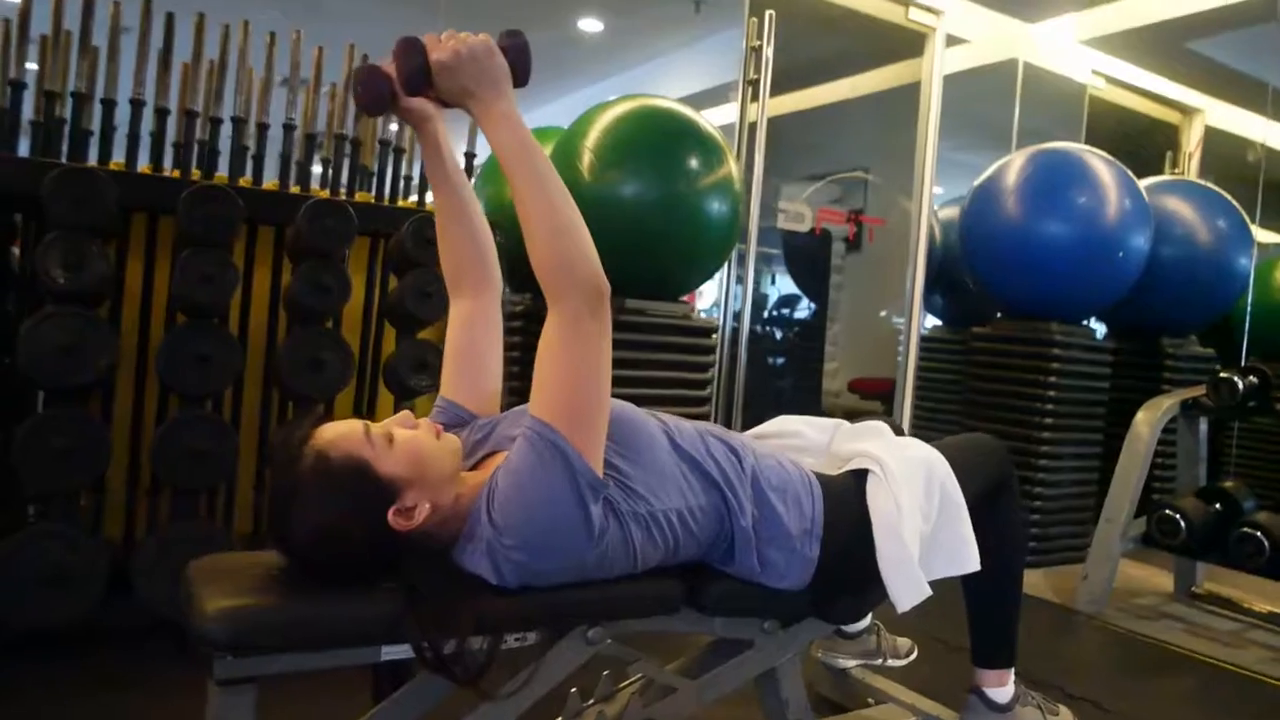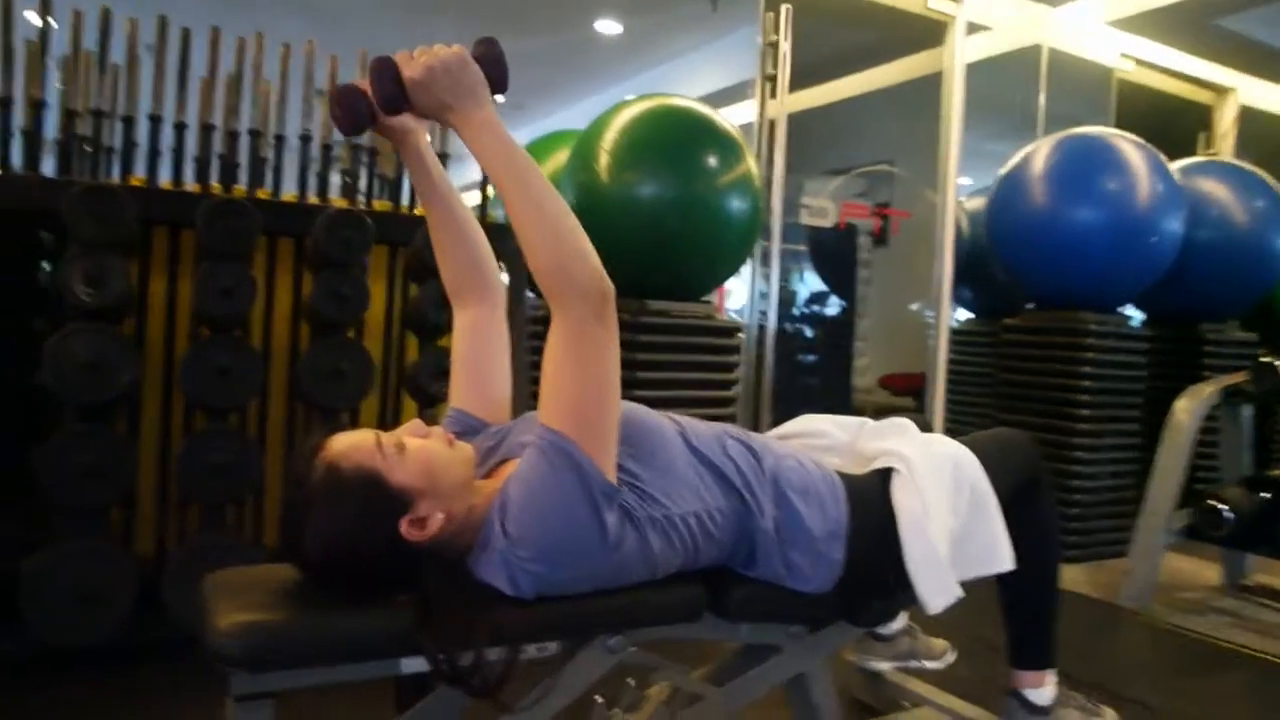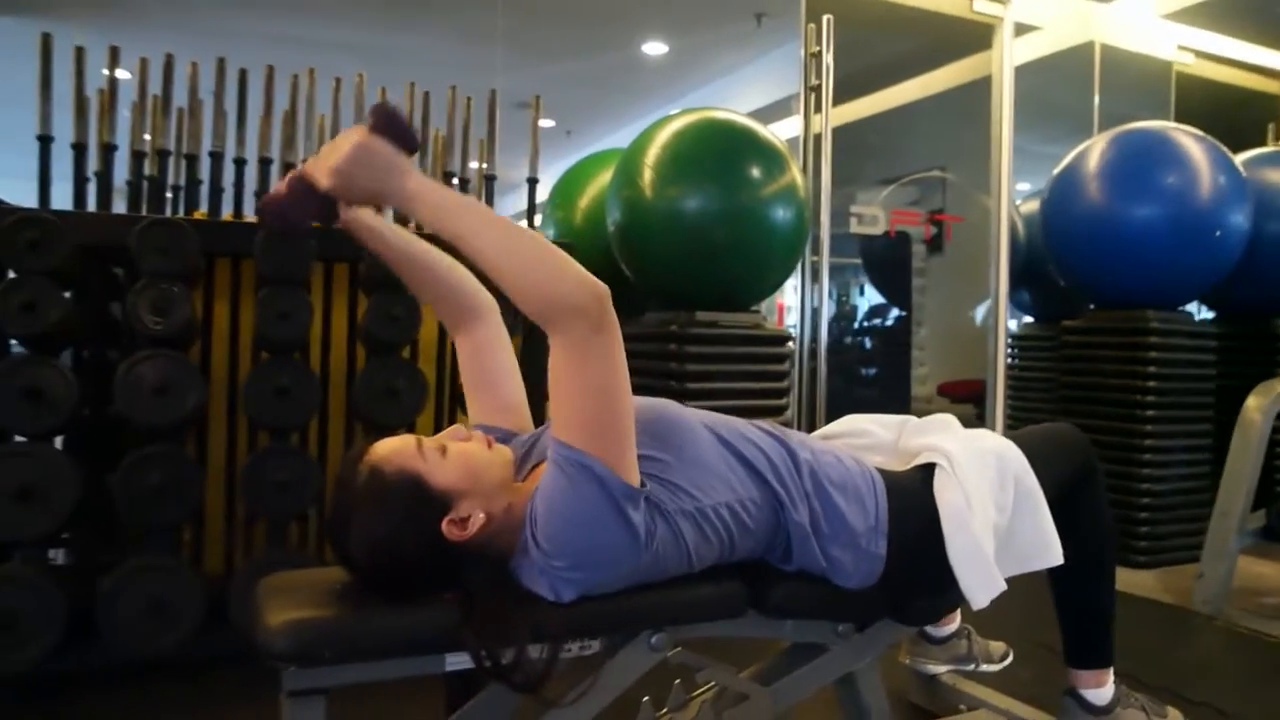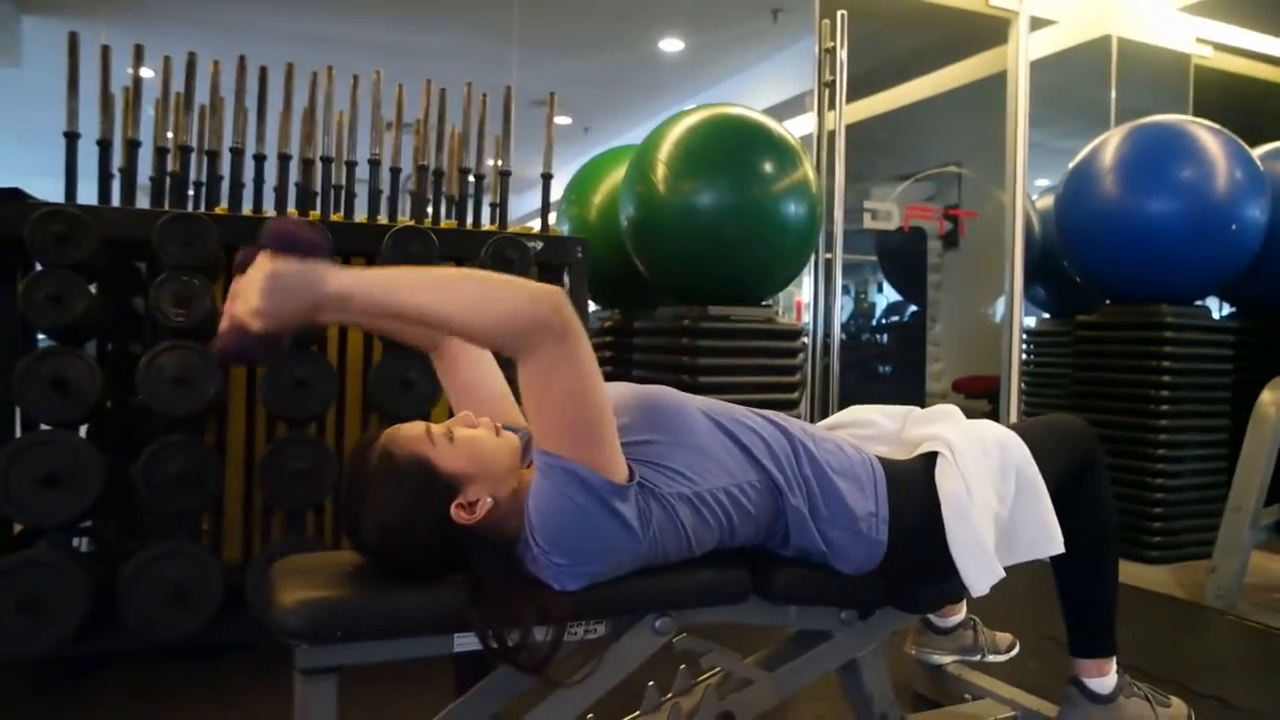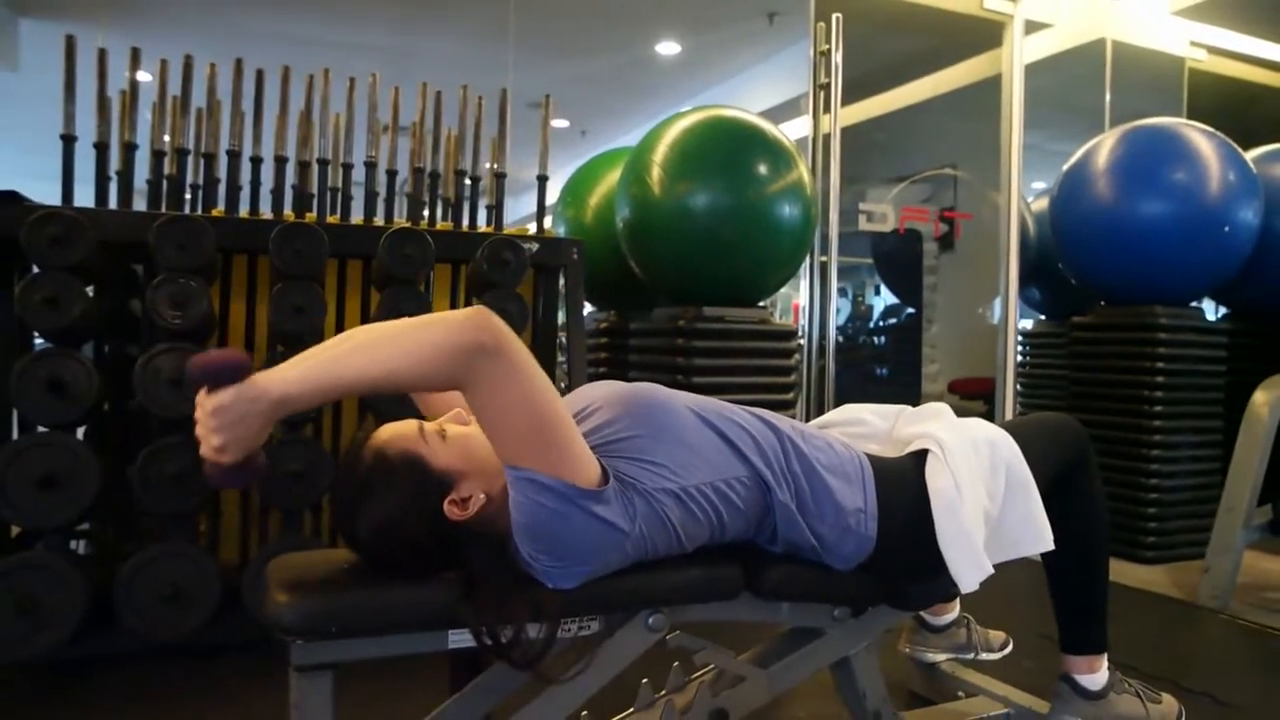
dt=0.4s
person 1, frame 1
left shoulder: (461, 451)
right shoulder: (532, 520)
left elbow: (475, 291)
right elbow: (581, 298)
left wrist: (432, 136)
right wrist: (493, 108)
right hip: (800, 534)
left knee: (855, 438)
right knee: (987, 462)
left ankle: (849, 629)
person 1, frame 2
left shoulder: (473, 459)
right shoulder: (545, 529)
left elbow: (479, 300)
right elbow: (585, 302)
left wrist: (415, 152)
right wrist: (474, 118)
right hip: (822, 535)
left knee: (886, 436)
right knee: (1015, 459)
left ankle: (884, 630)
person 1, frame 3
left shoulder: (507, 471)
right shoulder: (573, 533)
left elbow: (473, 318)
right elbow: (584, 313)
left wrist: (365, 221)
right wrist: (403, 184)
right hip: (867, 533)
left knee: (938, 448)
right knee: (1066, 455)
left ankle: (938, 632)
person 1, frame 4
left shoulder: (509, 479)
right shoulder: (571, 527)
left elbow: (450, 336)
right elbow: (547, 319)
left wrist: (317, 300)
right wrist: (323, 283)
right hip: (868, 517)
left knee: (942, 424)
right knee: (1069, 443)
left ankle: (941, 622)
person 1, frame 5
left shoulder: (496, 484)
right shoulder: (561, 526)
left elbow: (445, 352)
right elbow: (479, 337)
left wrist: (274, 383)
right wrist: (267, 393)
right hip: (861, 512)
left knee: (934, 422)
right knee: (1061, 443)
left ankle: (936, 622)
